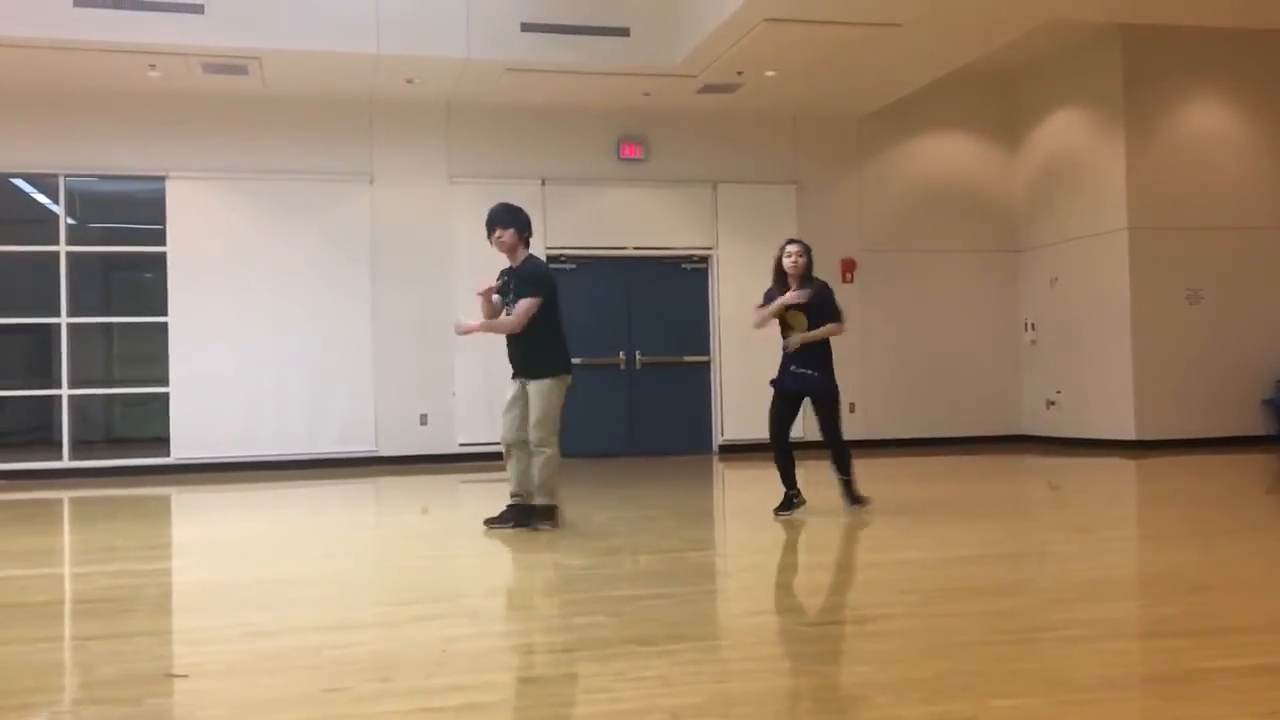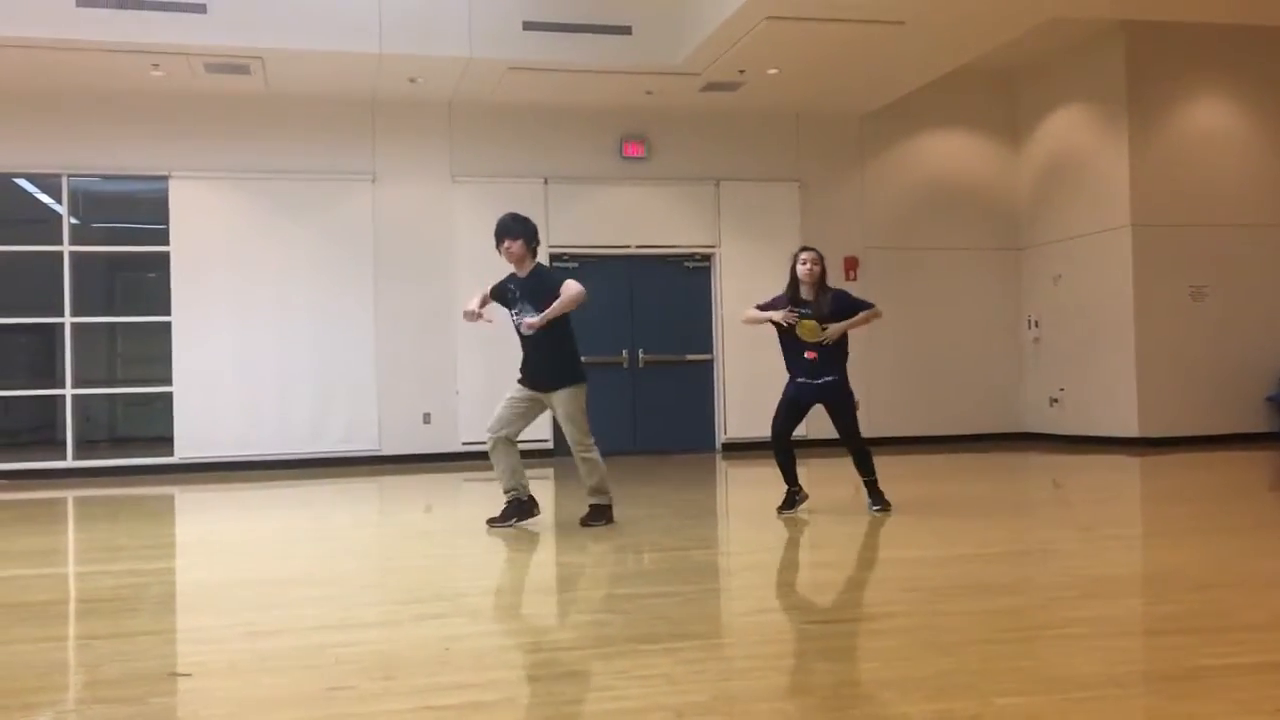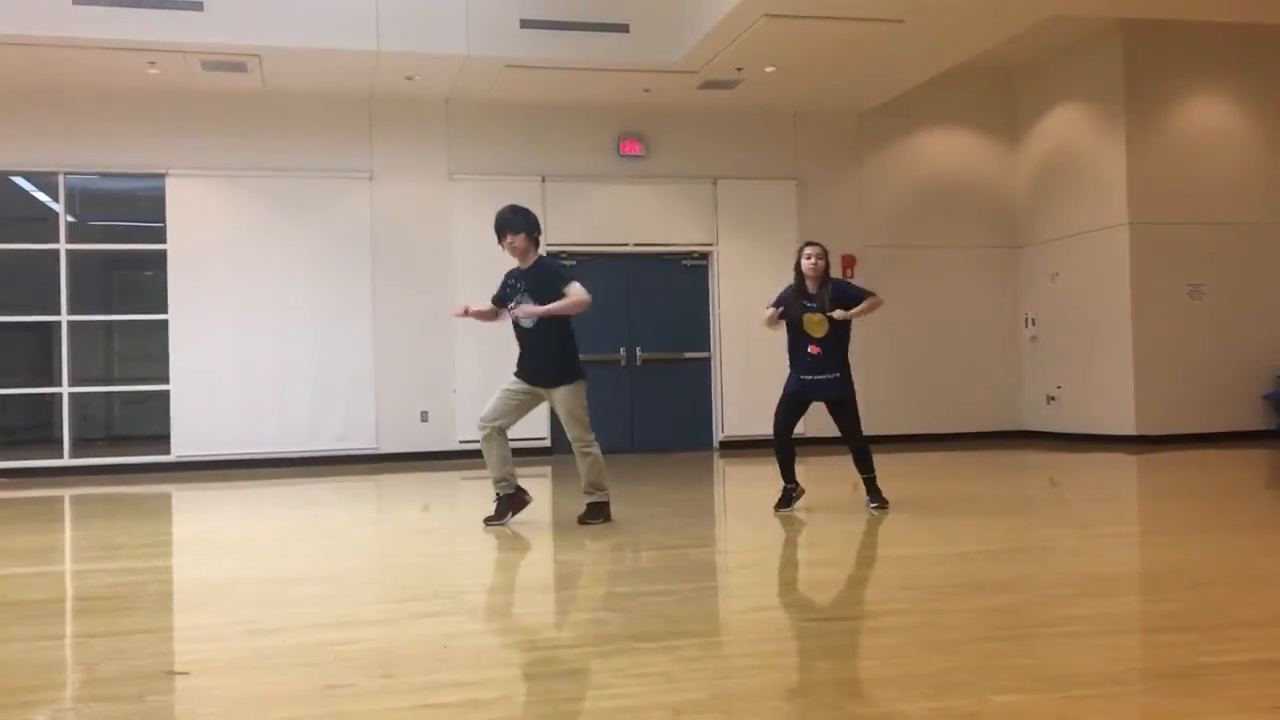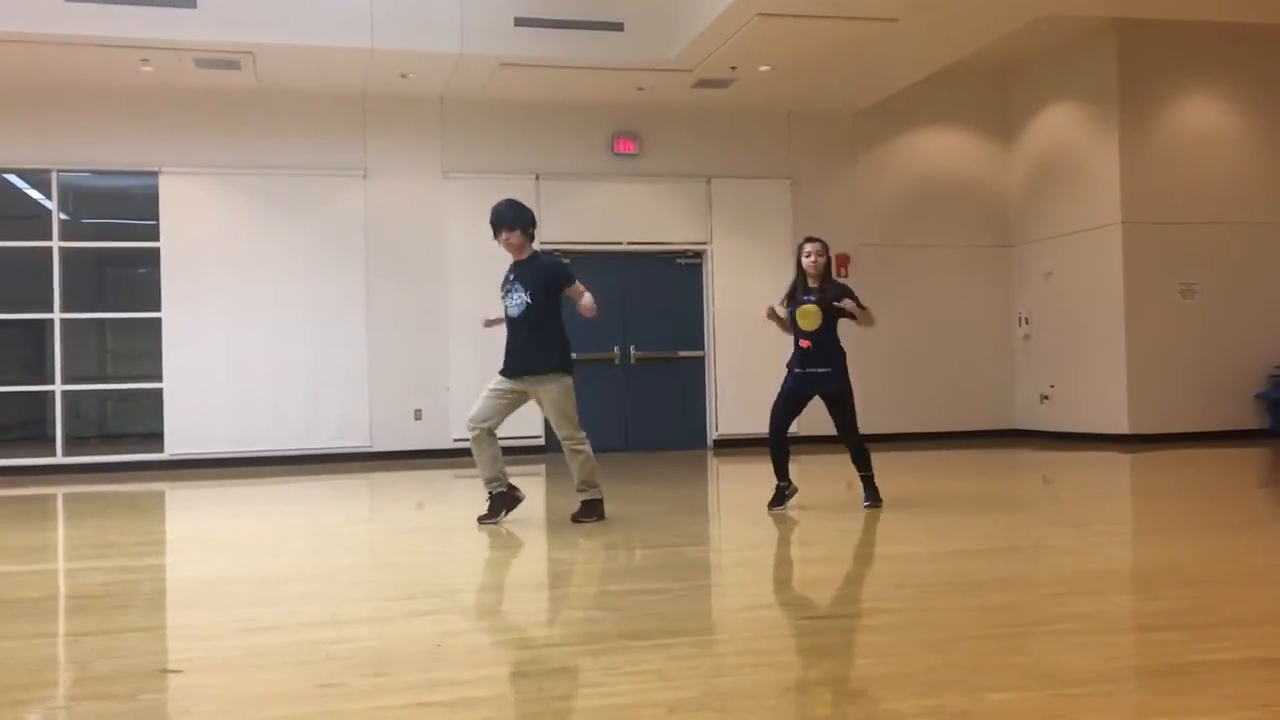
dt=0.2s
person 1, frame 1
left shoulder: (535, 272)
right shoulder: (506, 276)
left elbow: (515, 323)
right elbow: (492, 315)
left wrist: (474, 327)
right wrist: (486, 298)
left hip: (548, 369)
right hip: (523, 371)
left knee: (540, 437)
right knee: (511, 437)
left ankle: (546, 505)
right ankle: (522, 503)
person 1, frame 2
left shoulder: (547, 277)
right shoulder: (508, 285)
left elbow: (578, 293)
right elbow: (485, 294)
left wrist: (541, 318)
right wrist: (475, 306)
left hip: (564, 379)
right hip: (530, 382)
left knee: (581, 444)
right knee: (498, 433)
left ankle: (601, 503)
right ankle: (520, 500)
person 1, frame 3
left shoulder: (551, 270)
right shoulder: (509, 280)
left elbow: (580, 300)
right elbow: (495, 312)
left wrist: (542, 309)
right wrist: (472, 312)
left hip: (563, 374)
right hip: (526, 376)
left knee: (581, 439)
right knee: (489, 424)
left ankle: (599, 501)
right ankle: (510, 492)
person 1, frame 4
left shoulder: (549, 266)
right shoulder: (510, 273)
left elbow: (586, 303)
left wrist: (586, 304)
right wrist: (500, 318)
left hip: (549, 369)
right hip: (513, 370)
left knee: (570, 436)
right knee: (478, 424)
left ankle: (592, 498)
right ankle: (502, 492)
person 2, frame 1
left shoulder: (819, 290)
right shoulder: (775, 293)
left elbow: (837, 326)
right elbow: (759, 322)
left wrist: (803, 338)
right wrist: (782, 302)
left hip: (819, 374)
right hip: (789, 375)
left knee: (831, 435)
right knee: (777, 435)
left ankle: (849, 488)
right ankle: (792, 494)
person 2, frame 2
left shoulder: (835, 299)
right shoulder: (784, 302)
left elbow: (874, 312)
right elbow: (746, 316)
left wrist: (844, 326)
right wrist: (772, 315)
left hip: (833, 382)
right hip: (799, 382)
left knee: (852, 438)
right knee: (779, 436)
left ankle: (874, 493)
right ankle: (794, 491)
person 2, frame 3
left shoulder: (839, 290)
right shoulder: (791, 294)
left elbow: (876, 300)
right elbow: (769, 321)
left wrist: (850, 313)
right wrist: (772, 315)
left hip: (834, 376)
right hip: (800, 377)
left knee: (852, 435)
right knee: (780, 432)
left ankle: (872, 490)
right ankle: (790, 488)
person 2, frame 4
left shoulder: (838, 290)
right shoulder: (795, 291)
left elbow: (868, 321)
left wrist: (853, 309)
right wrist: (773, 314)
left hip: (832, 373)
right hip: (799, 373)
left knee: (850, 434)
right knee: (775, 430)
left ankle: (870, 487)
right ankle: (784, 487)
